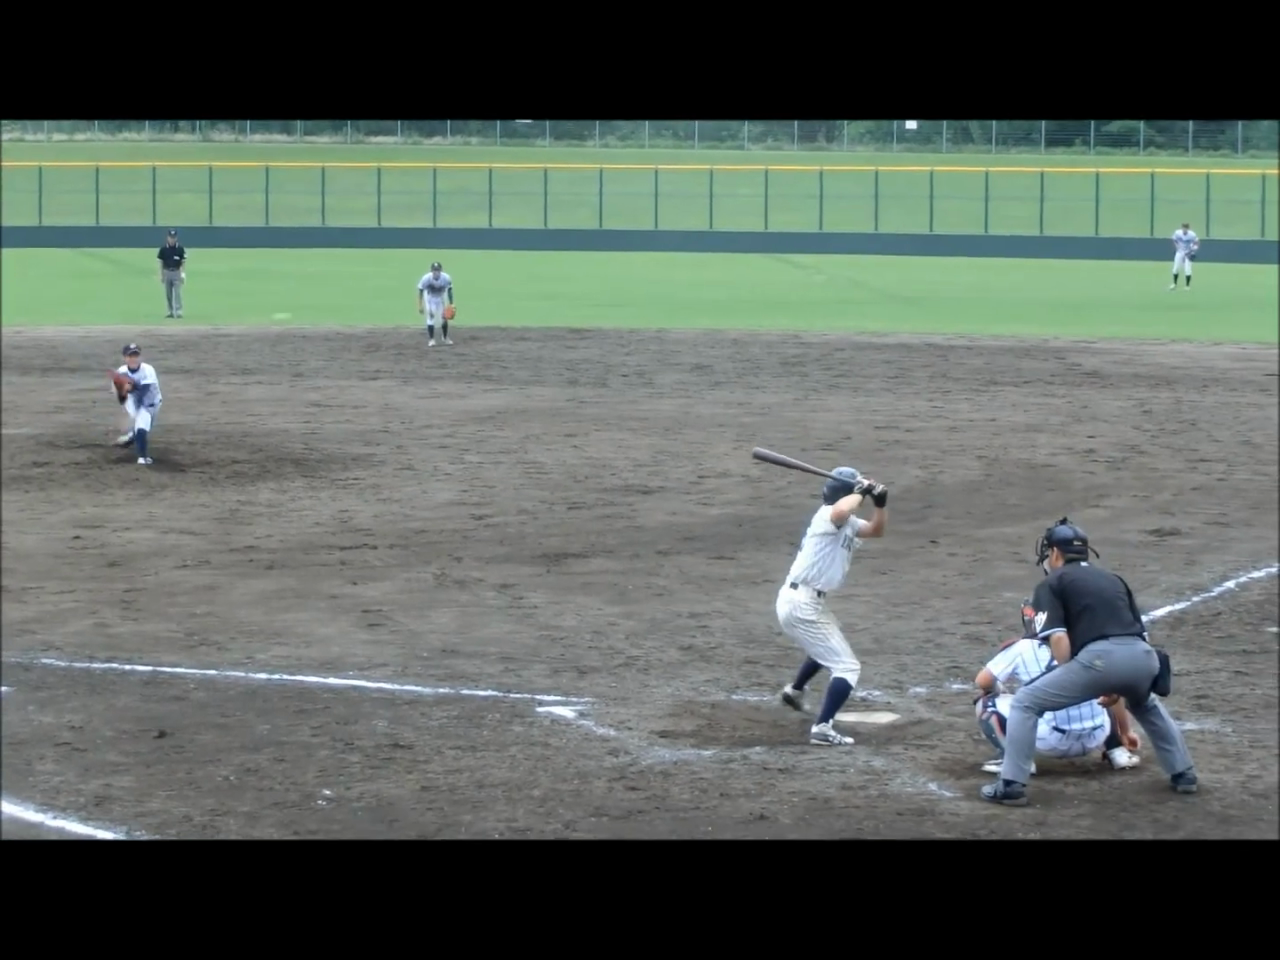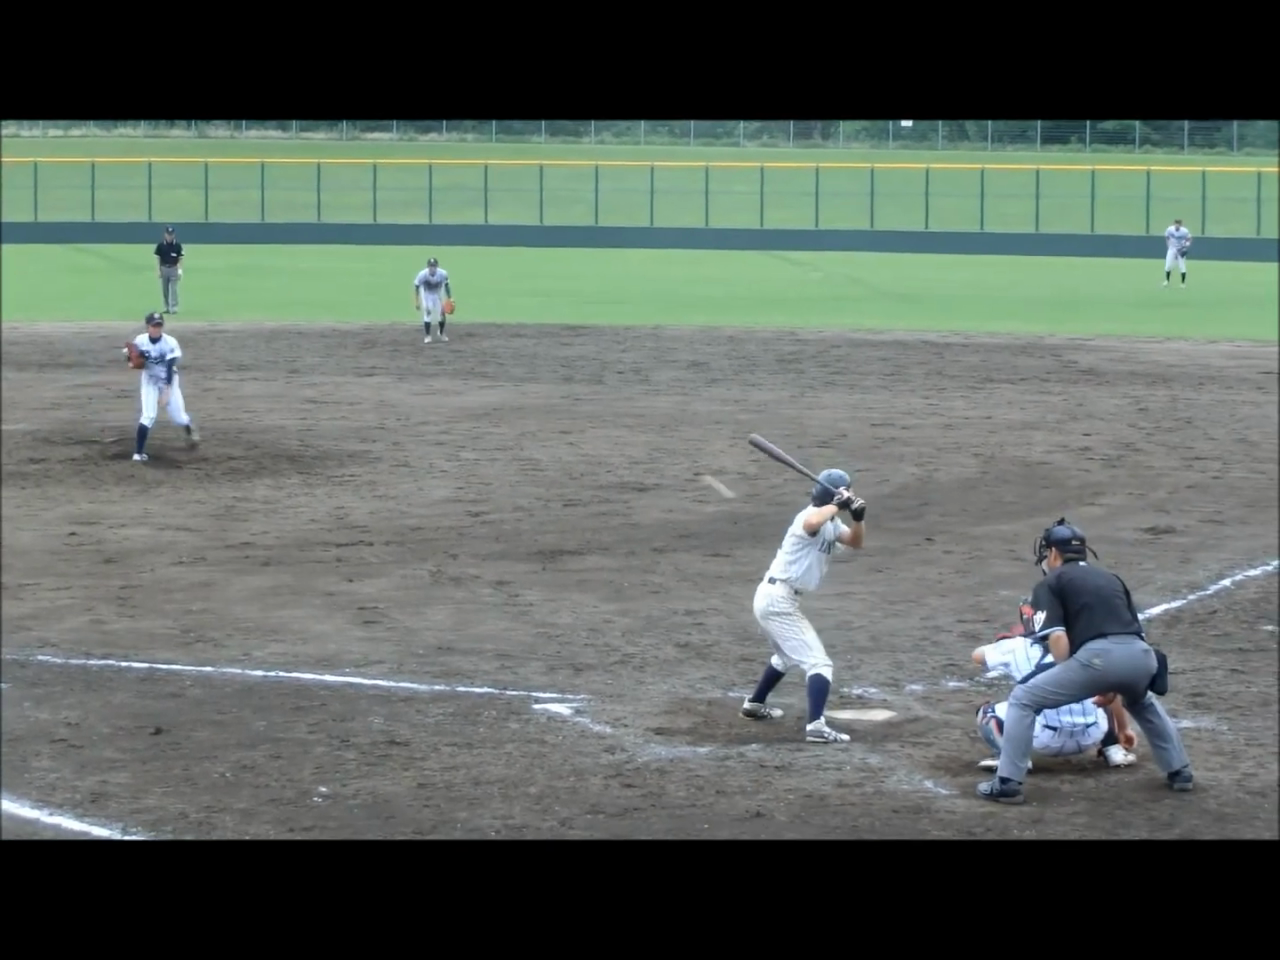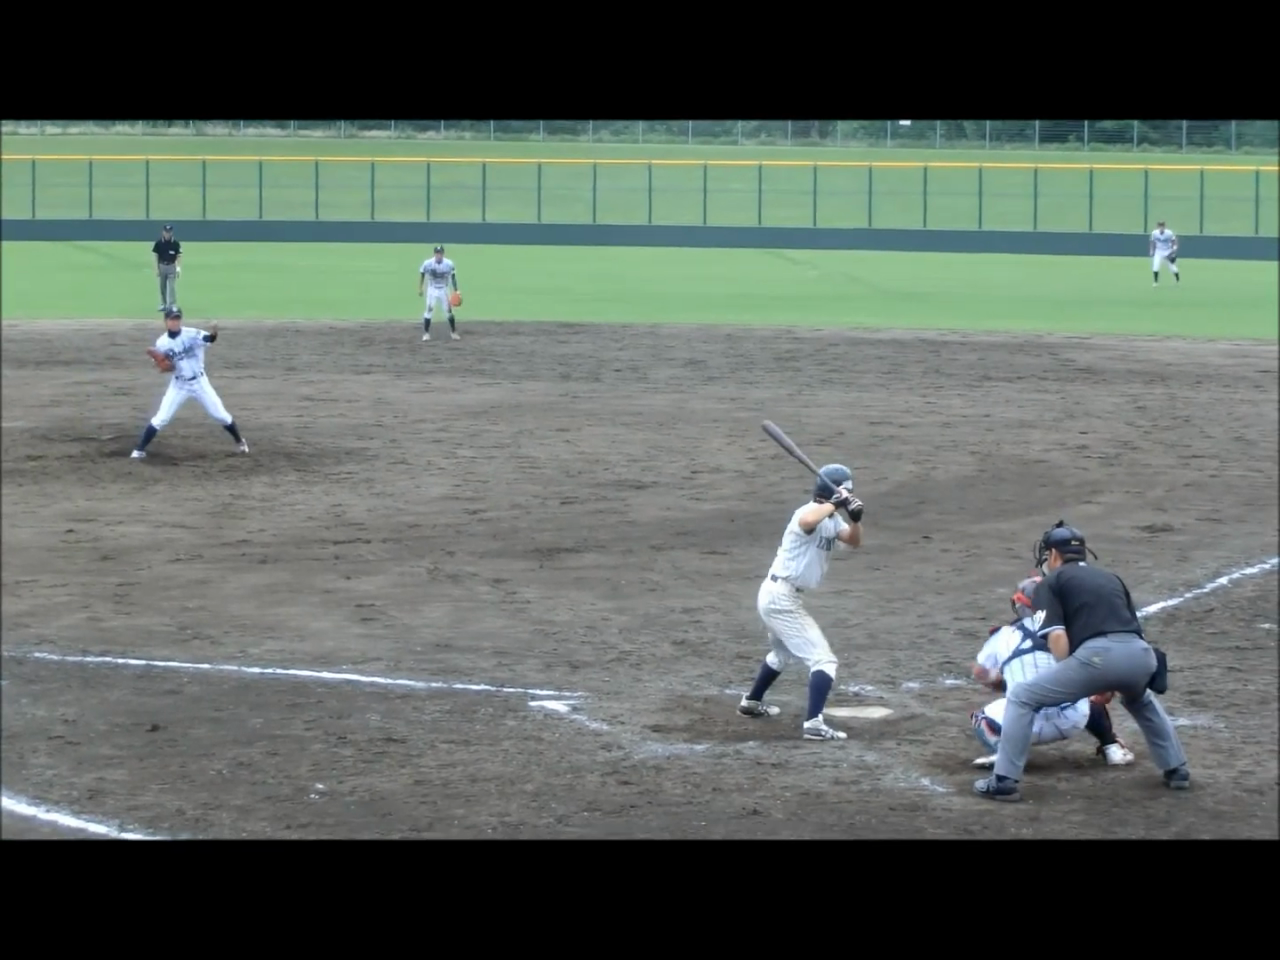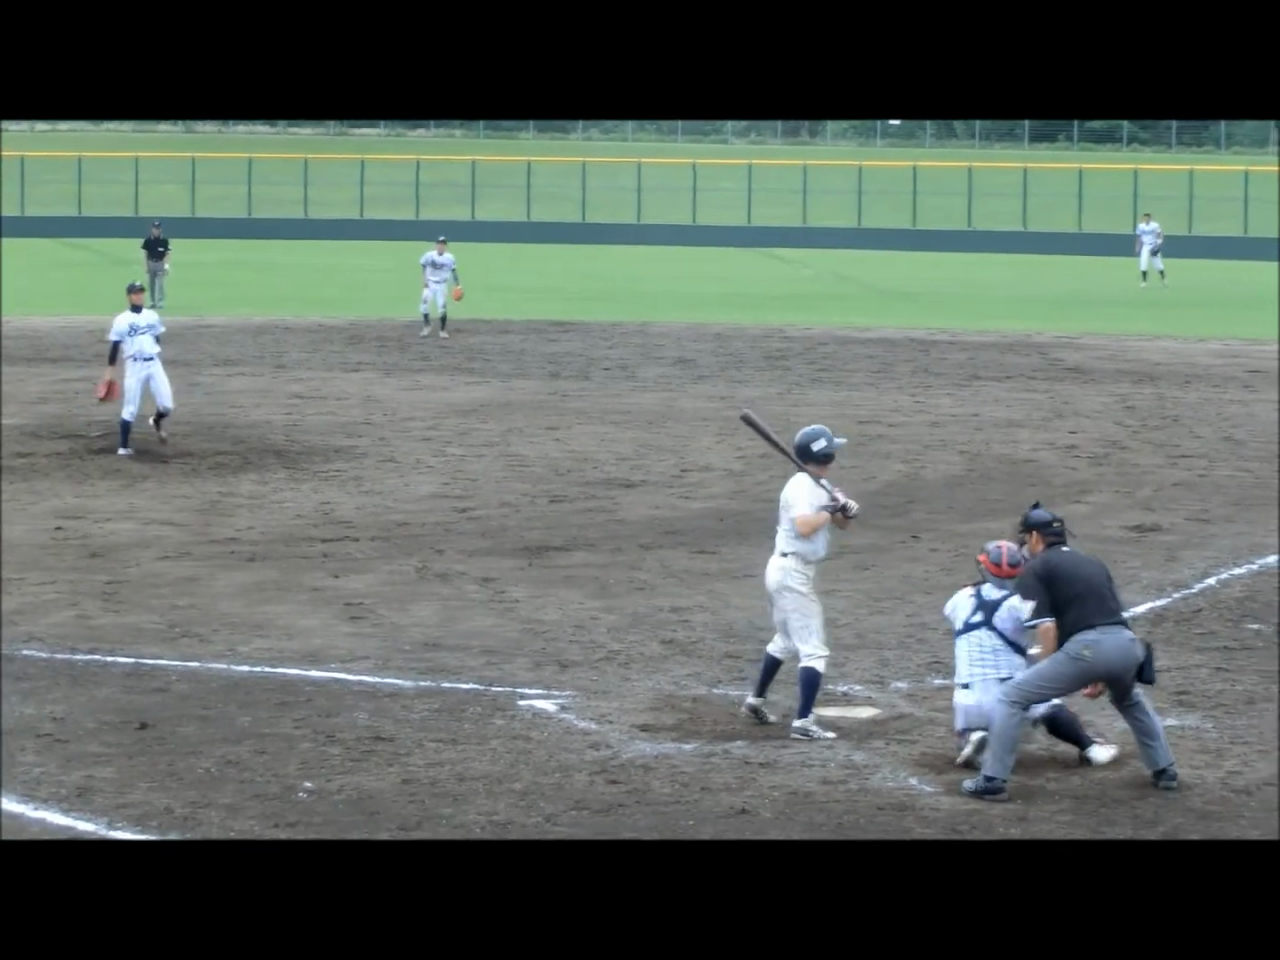
dt=0.4s
person 1, frame 1
left shoulder: (1051, 584)
right shoulder: (1113, 579)
left elbow: (1058, 639)
left wrist: (1069, 683)
left hip: (1100, 658)
right hip: (1143, 658)
left knee: (1024, 702)
right knee: (1145, 705)
left ankle: (1012, 785)
right ankle: (1183, 774)
person 1, frame 2
left shoulder: (1050, 584)
right shoulder: (1111, 578)
left elbow: (1057, 637)
left wrist: (1068, 682)
right wrist: (1112, 685)
left hip: (1098, 657)
right hip: (1141, 656)
left knee: (1022, 700)
right knee: (1143, 703)
left ankle: (1007, 783)
right ankle: (1179, 772)
person 1, frame 3
left shoulder: (1049, 583)
right shoulder: (1111, 578)
left elbow: (1057, 636)
left wrist: (1067, 682)
right wrist: (1110, 684)
left hip: (1098, 655)
right hip: (1141, 654)
left knee: (1021, 698)
right knee: (1141, 701)
left ankle: (1004, 781)
right ankle: (1177, 770)
person 1, frame 4
left shoulder: (1034, 570)
right shoulder: (1093, 563)
left elbow: (1046, 629)
left wrist: (1049, 672)
left hip: (1086, 649)
right hip: (1126, 644)
left knee: (1011, 697)
right knee: (1129, 700)
left ankle: (993, 781)
right ankle: (1164, 770)
person 2, frame 1
left shoulder: (846, 520)
right shoulder: (828, 515)
left elbow: (877, 530)
right elbow: (841, 510)
left wrist: (880, 503)
right wrist: (861, 491)
left hip: (799, 600)
right hip: (801, 604)
left knee: (821, 647)
right knee: (847, 667)
left ankle: (795, 691)
right ankle: (822, 728)
person 2, frame 2
left shoulder: (830, 521)
right shoulder: (810, 516)
left elbow: (855, 542)
right elbow: (813, 523)
left wrist: (857, 517)
right wrist: (838, 505)
left hip: (774, 598)
right hip: (777, 599)
left knee: (787, 656)
right knee: (818, 662)
left ankle: (755, 704)
right ankle: (816, 725)
person 2, frame 3
left shoulder: (829, 517)
right shoulder: (810, 511)
left elbow: (854, 542)
right elbow: (807, 521)
left wrist: (855, 518)
right wrist: (834, 506)
left hip: (778, 594)
right hip: (782, 597)
left knee: (782, 653)
right knee: (823, 658)
left ankle: (752, 702)
right ankle: (813, 723)
person 2, frame 4
left shoulder: (820, 485)
right shoulder: (800, 486)
left elbow: (840, 524)
right elbow: (805, 528)
left wrist: (846, 511)
right wrist: (832, 510)
left hip: (787, 570)
right hip: (792, 572)
left knee: (785, 641)
right knee: (814, 649)
left ankle: (756, 700)
right ankle: (803, 723)
